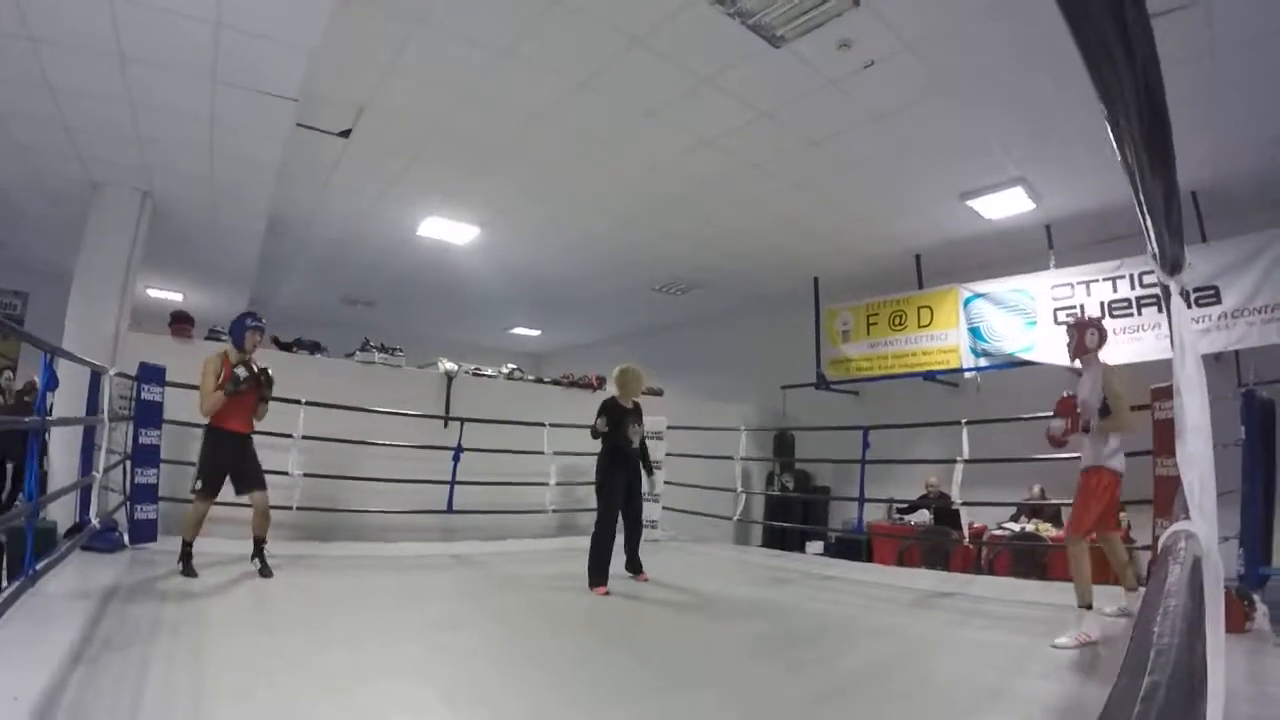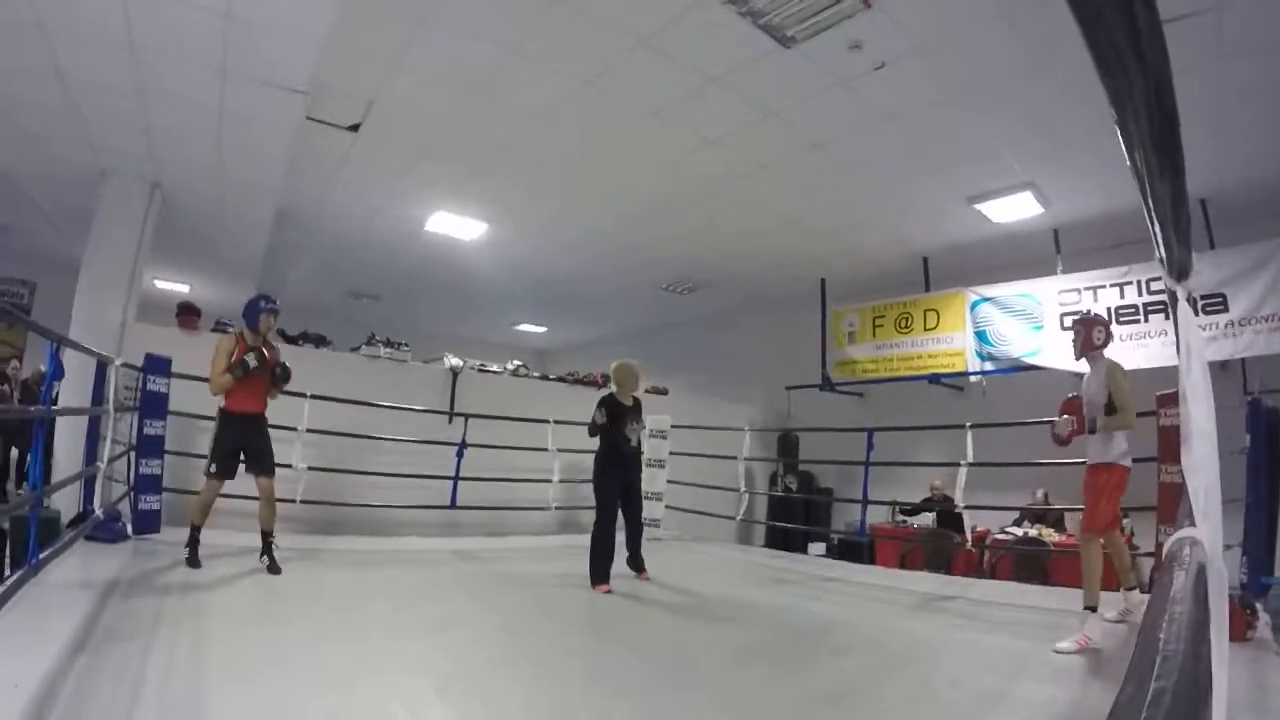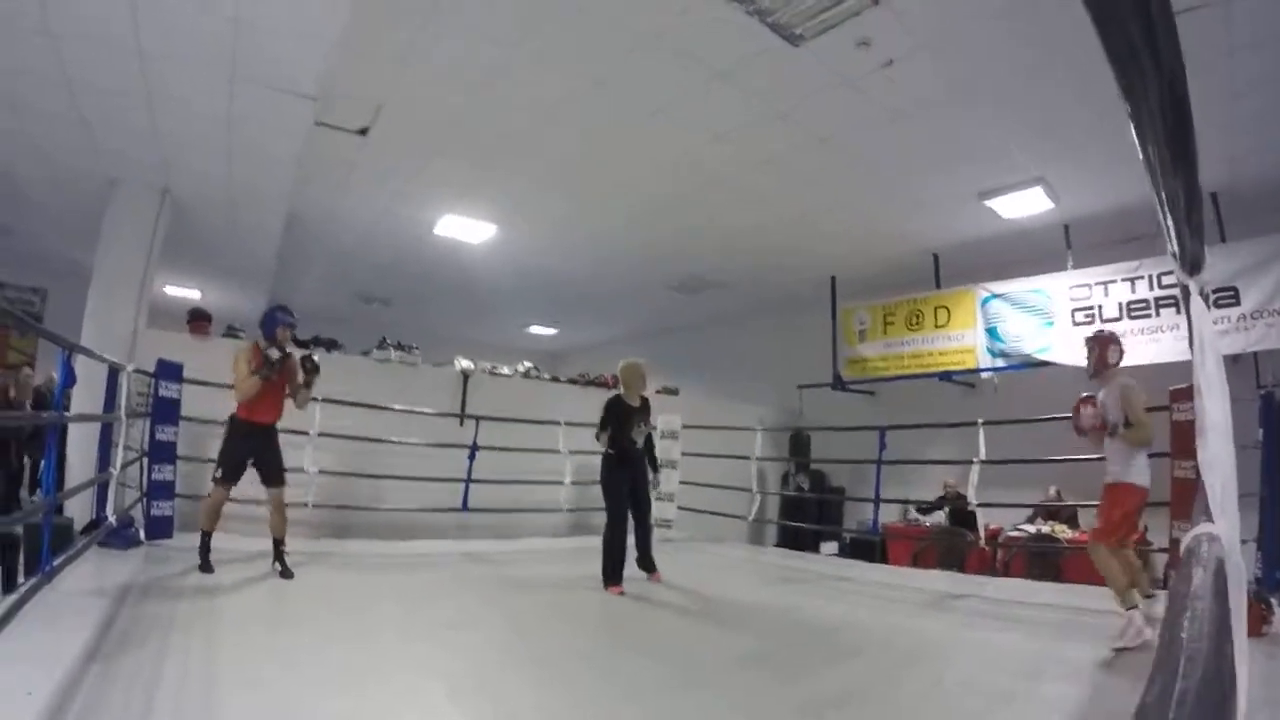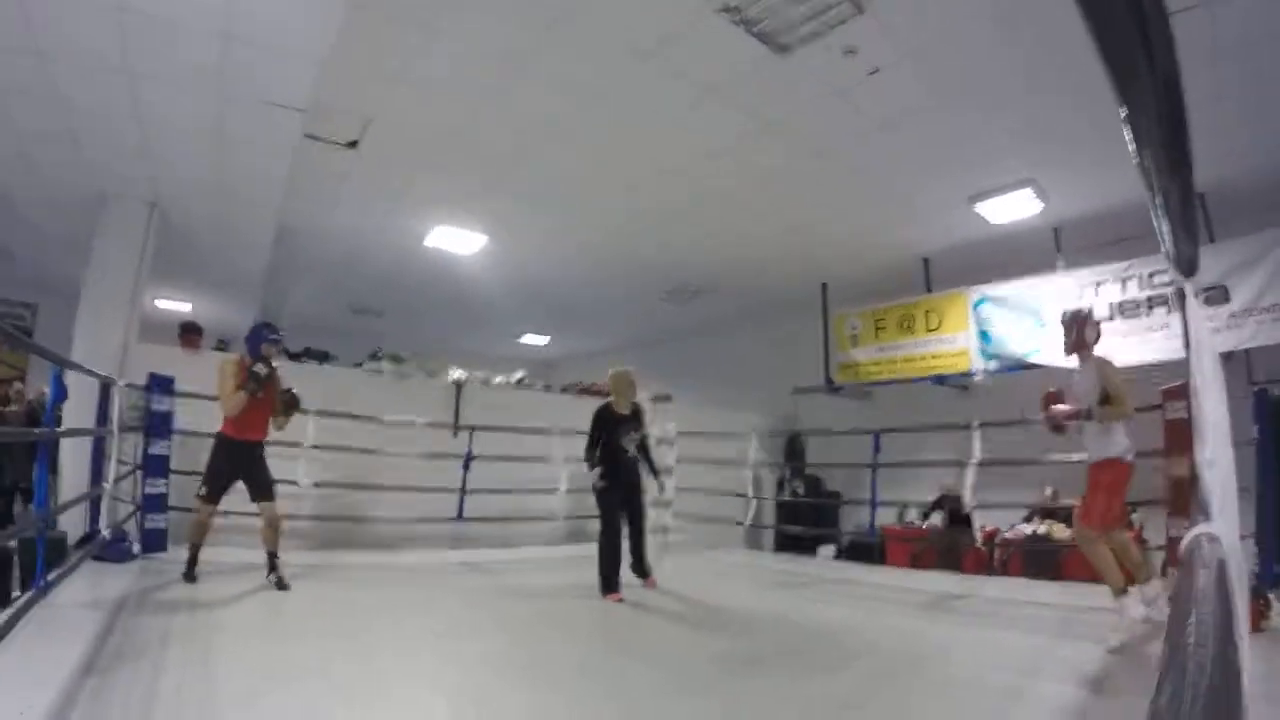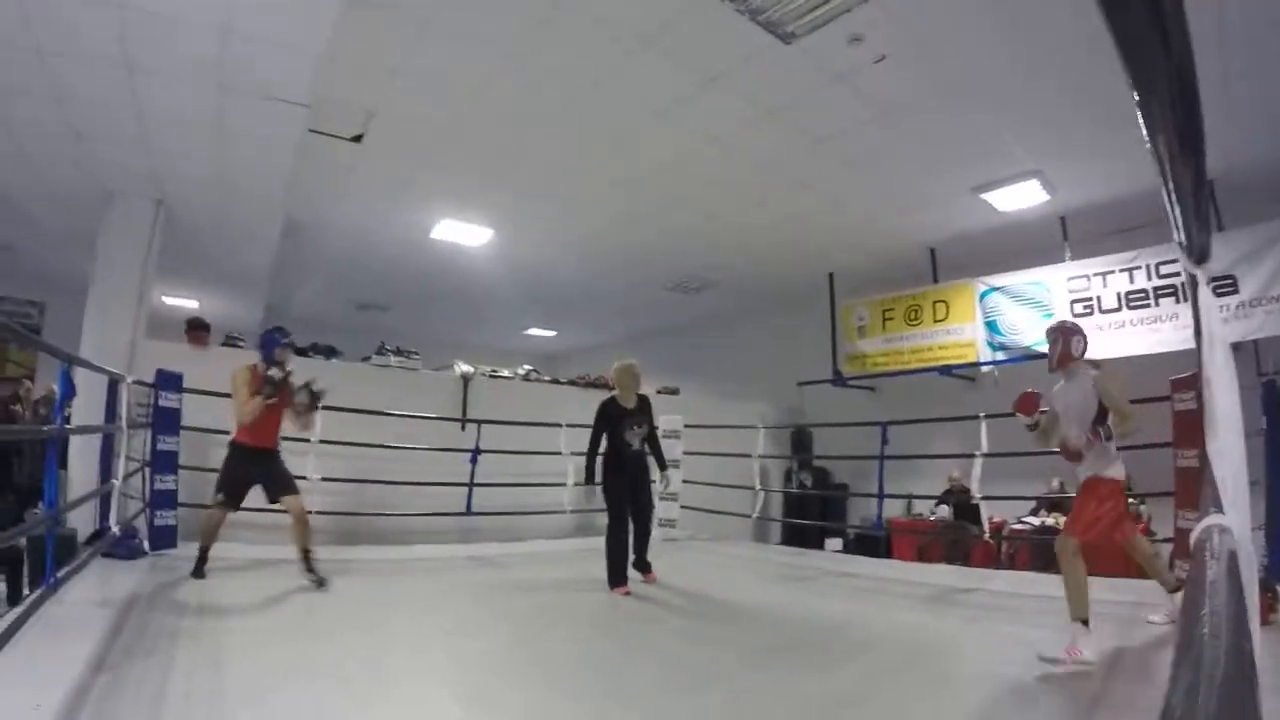
dt=0.2s
person 1, frame 1
left shoulder: (1106, 374)
right shoulder: (1086, 377)
left elbow: (1125, 422)
left wrist: (1079, 425)
right wrist: (1072, 418)
left hip: (1104, 467)
right hip: (1094, 464)
left knee: (1075, 537)
right knee: (1108, 534)
left ankle: (1085, 624)
right ankle: (1133, 599)
person 1, frame 2
left shoulder: (1111, 371)
right shoulder: (1091, 375)
left elbow: (1128, 418)
left wrist: (1083, 425)
right wrist: (1074, 421)
left hip: (1112, 464)
right hip: (1099, 462)
left knee: (1088, 537)
right knee: (1110, 533)
left ankle: (1089, 628)
right ankle: (1132, 600)
person 1, frame 3
left shoulder: (1126, 389)
right shoulder: (1103, 393)
left elbow: (1146, 436)
left wrist: (1105, 427)
right wrist: (1093, 429)
left hip: (1130, 481)
right hip: (1117, 479)
left knee: (1099, 546)
right knee: (1119, 546)
left ankle: (1137, 620)
right ankle: (1147, 605)
person 1, frame 4
left shoulder: (1101, 366)
right shoulder: (1079, 375)
left elbow: (1123, 409)
left wrist: (1080, 413)
right wrist: (1063, 415)
left hip: (1114, 458)
right hip: (1099, 459)
left knee: (1085, 533)
right knee: (1112, 531)
left ankle: (1127, 606)
right ankle: (1151, 590)
person 1, frame 5
left shoulder: (1095, 380)
right shoulder: (1059, 392)
left elbow: (1129, 420)
right elbow: (1047, 439)
left wrist: (1096, 437)
right wrist: (1033, 421)
left hip: (1104, 476)
right hip: (1093, 477)
left knee: (1066, 545)
right knee: (1132, 541)
left ankle: (1079, 643)
right ankle: (1177, 597)
person 2, frame 1
left shoulder: (257, 369)
right shoulder: (216, 362)
right elbow: (206, 408)
left wrist: (265, 396)
right wrist: (232, 384)
left hip: (243, 441)
right hip: (217, 439)
left knee: (262, 503)
right knee: (202, 504)
left ankle: (259, 554)
right ankle: (185, 556)
person 2, frame 2
left shoulder: (271, 351)
right shoulder: (229, 343)
right elbow: (215, 387)
left wrist: (280, 380)
right wrist: (240, 368)
left hip: (257, 424)
right hip: (231, 420)
left knee: (267, 489)
right knee: (211, 488)
left ankle: (267, 550)
right ankle: (192, 545)
person 2, frame 3
left shoulder: (288, 360)
right shoulder: (248, 352)
left elbow: (301, 402)
right elbow: (242, 394)
left wrist: (310, 379)
right wrist: (266, 367)
left hip: (267, 433)
right hip: (242, 429)
left knee: (277, 498)
right knee: (219, 494)
left ankle: (279, 556)
right ankle: (204, 550)
person 2, frame 4
left shoulder: (273, 379)
right shoulder: (232, 368)
left elbow: (279, 425)
right elbow: (230, 409)
left wrist: (287, 411)
right wrist: (252, 383)
left hip: (255, 452)
right hip: (228, 447)
left knee: (271, 514)
right knee: (205, 512)
left ankle: (273, 569)
right ankle: (191, 562)
person 2, frame 5
left shoulder: (286, 381)
right shoulder: (245, 374)
left elbow: (303, 425)
right elbow: (245, 417)
left wrist: (308, 406)
right wrist: (267, 387)
left hip: (269, 455)
right hip: (242, 453)
left knee: (298, 510)
right knee: (216, 515)
left ankle: (308, 566)
right ankle: (201, 560)
person 3, frame 1
left shoulder: (637, 407)
right shoulder: (609, 405)
right elbow: (595, 434)
left wrist: (649, 471)
right wrist: (598, 428)
left hip: (632, 469)
right hip: (610, 469)
left knee: (635, 520)
right knee: (606, 522)
left ankle: (634, 565)
right ankle: (597, 579)
person 3, frame 2
left shoulder: (637, 403)
right shoulder: (608, 402)
right elbow: (593, 432)
left wrist: (639, 467)
right wrist: (596, 422)
left hip: (630, 468)
right hip: (608, 467)
left knee: (635, 517)
right knee: (606, 521)
left ankle: (636, 562)
right ankle: (599, 578)
person 3, frame 3
left shoulder: (645, 403)
right shoulder: (614, 404)
right elbow: (600, 435)
left wrist: (654, 468)
right wrist: (603, 439)
left hip: (638, 468)
right hip: (615, 469)
left knee: (643, 518)
right knee: (617, 522)
left ankle: (647, 563)
right ankle: (612, 579)
person 3, frame 4
left shoulder: (636, 410)
right shoulder: (603, 413)
right elbow: (592, 446)
left wrist: (655, 473)
right wrist: (594, 467)
left hip: (631, 475)
right hip: (609, 478)
left knee: (637, 524)
right knee: (611, 530)
left ankle: (641, 568)
right ankle: (610, 586)
person 3, frame 5
left shoulder: (645, 403)
right shoulder: (607, 408)
left elbow: (652, 436)
right elbow: (594, 443)
left wrist: (663, 467)
right wrist: (590, 479)
left hip: (639, 469)
right hip: (615, 471)
left knee: (644, 518)
right knee: (618, 523)
left ankle: (642, 563)
right ankle: (617, 580)
